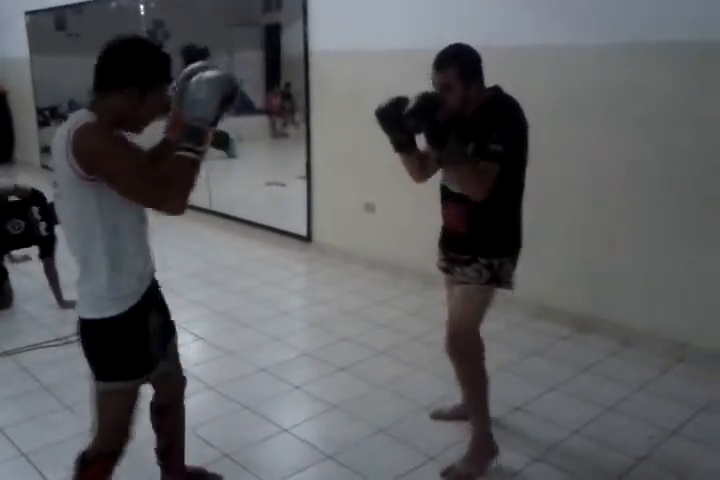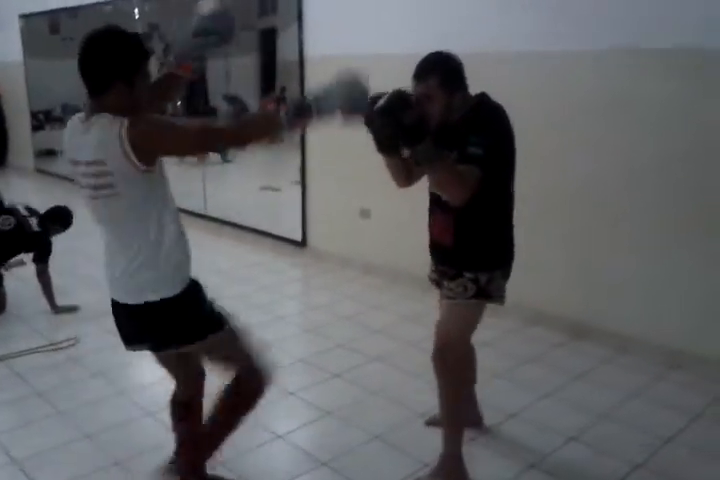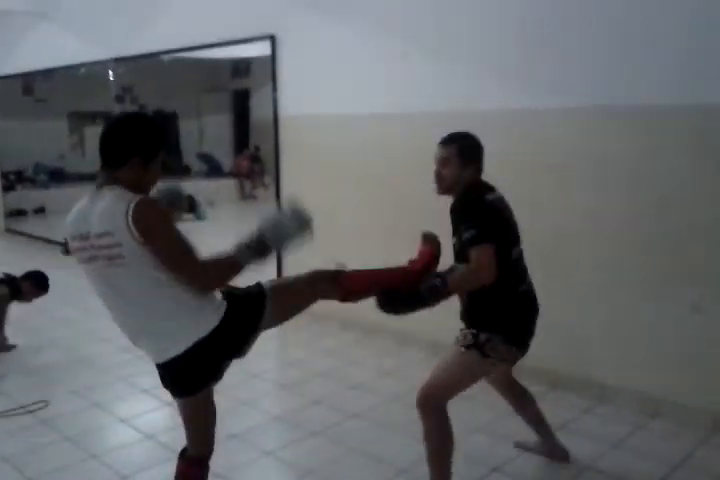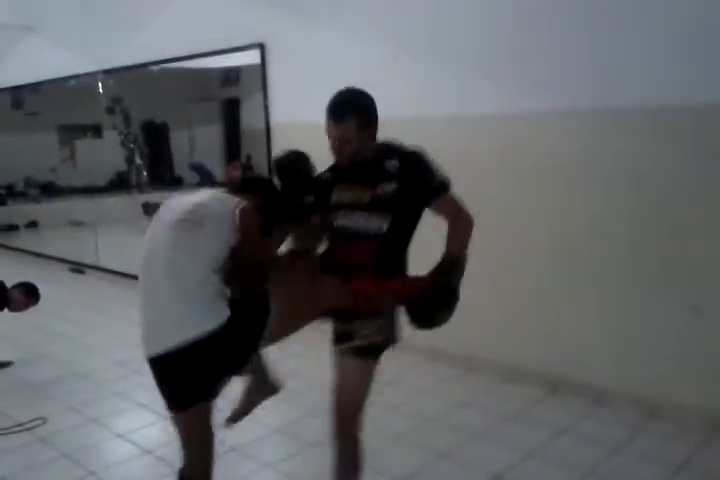
dt=0.5s
person 1, frame 1
left shoulder: (503, 117)
right shoulder: (455, 116)
left elbow: (478, 188)
right elbow: (421, 172)
left wrist: (442, 142)
right wrist: (401, 136)
left hip: (488, 247)
right hip: (456, 240)
left knee: (458, 338)
right knee: (461, 326)
left ankle: (482, 443)
right ankle: (473, 402)
person 1, frame 2
left shoulder: (487, 122)
right shoulder: (447, 124)
left elbow: (459, 191)
right elbow: (410, 174)
left wrist: (407, 140)
right wrist: (392, 143)
left hip: (479, 259)
right hip: (451, 253)
left knee: (446, 353)
right knee: (458, 339)
right ankle: (467, 411)
person 1, frame 3
left shoulder: (470, 206)
right shoulder: (482, 199)
left elbow: (483, 272)
left wrist: (430, 290)
right wrist: (441, 273)
left hip: (496, 323)
right hip: (512, 314)
left knee: (430, 400)
right knee: (502, 382)
right ankle: (551, 444)
person 1, frame 4
left shoulder: (405, 166)
right shoulder: (331, 177)
left elbow: (460, 218)
right elbow: (307, 242)
left wrist: (449, 271)
left hip: (370, 299)
left knee: (345, 417)
person 2, frame 1
left shoulder: (97, 133)
right shoulder: (91, 138)
left elbow: (146, 169)
right elbow: (170, 199)
left wrist: (184, 123)
right wrist: (198, 129)
left hip: (137, 295)
right hip: (115, 312)
left knee: (172, 385)
right knee: (112, 438)
person 2, frame 2
left shoulder: (79, 128)
right shoulder: (135, 133)
left elbow: (148, 101)
right elbow: (230, 135)
right wrist: (303, 111)
left hip: (129, 299)
right hip: (167, 297)
left knee: (190, 378)
right knee: (251, 378)
person 2, frame 3
left shoulder: (74, 223)
right shoulder: (143, 210)
right elbow: (201, 278)
right wrist: (261, 242)
left hip: (173, 357)
right hip: (212, 327)
left knee: (197, 447)
right knee: (320, 282)
right ankle: (414, 271)
person 2, frame 4
left shoulder: (174, 205)
right shoulder: (241, 210)
right elbow: (250, 284)
left hip: (167, 357)
right hip: (213, 337)
right knee: (323, 290)
